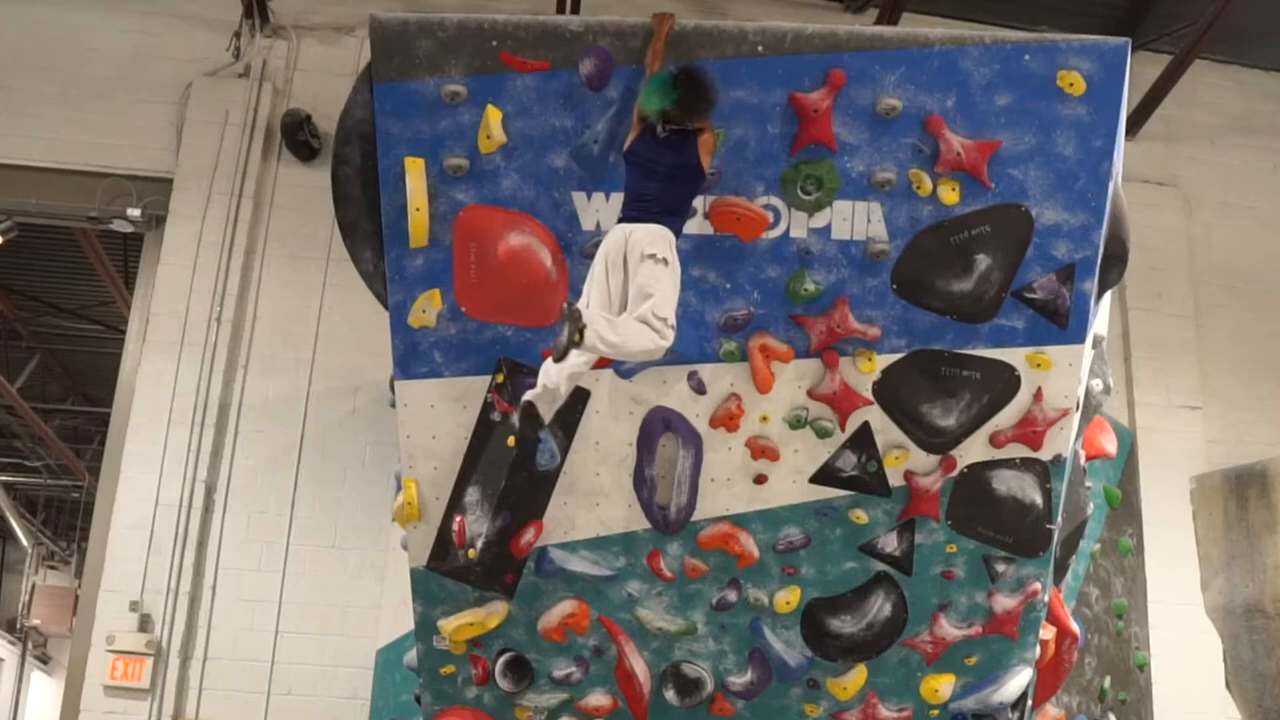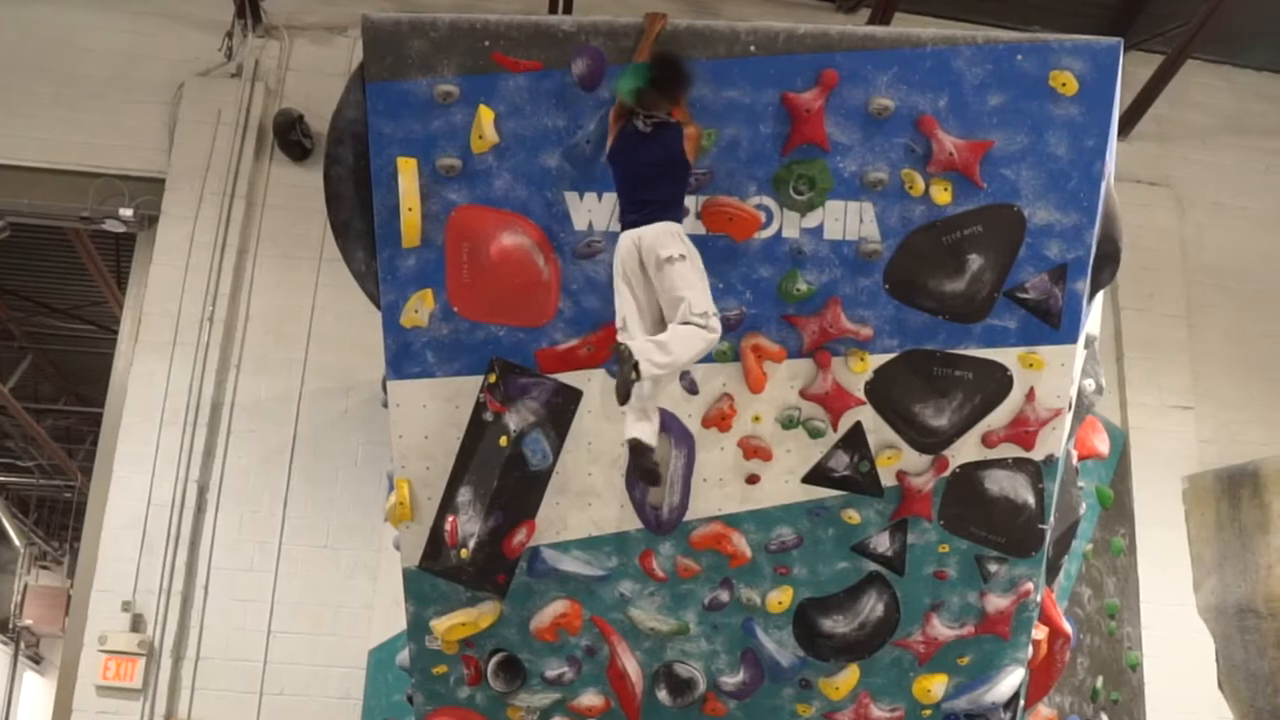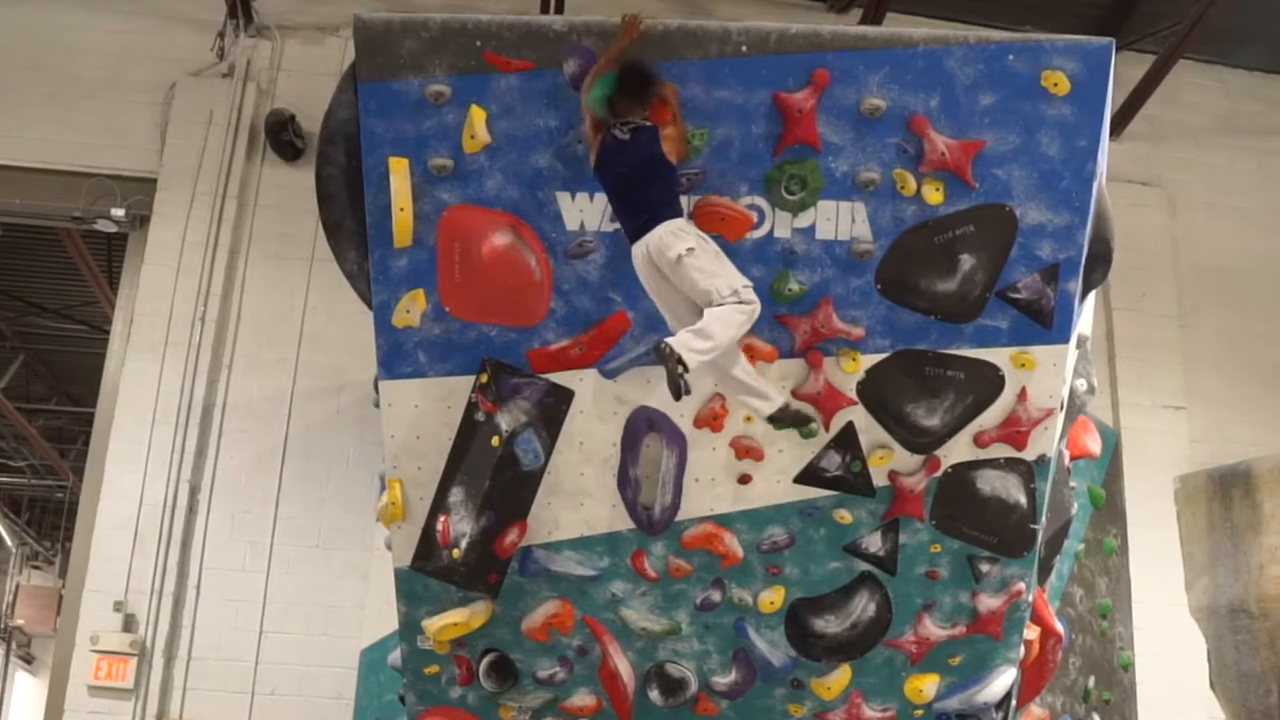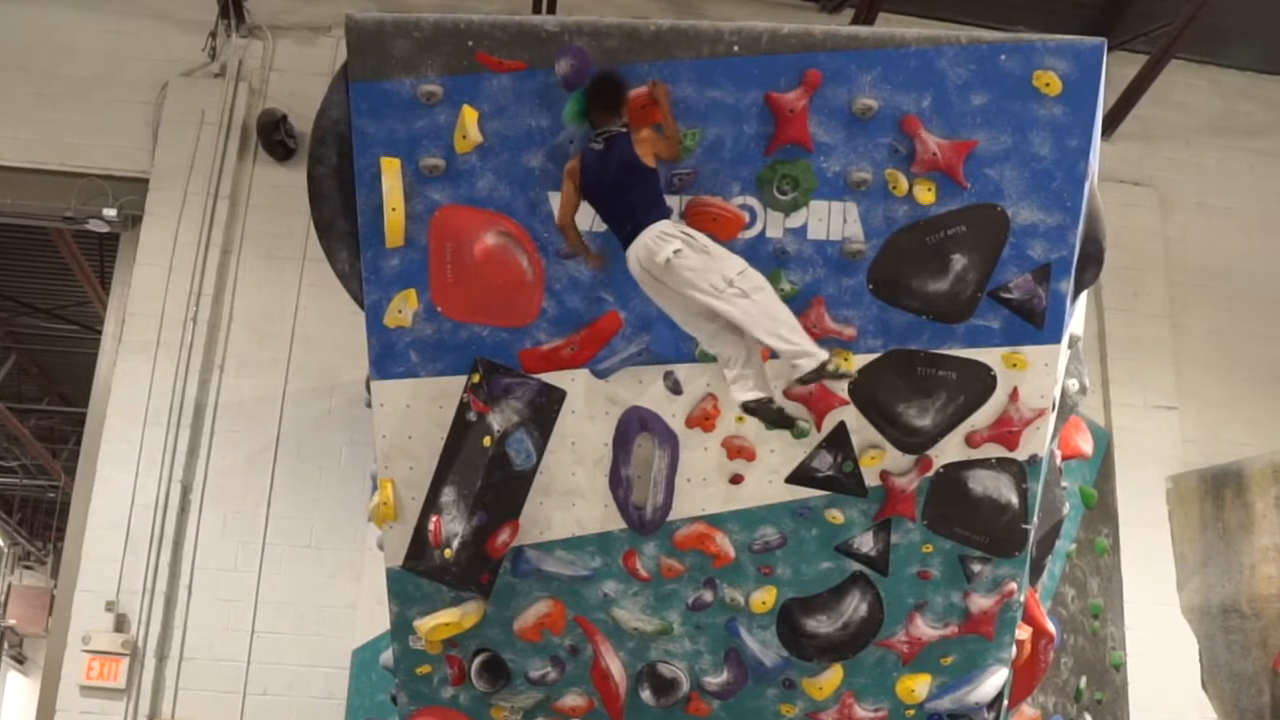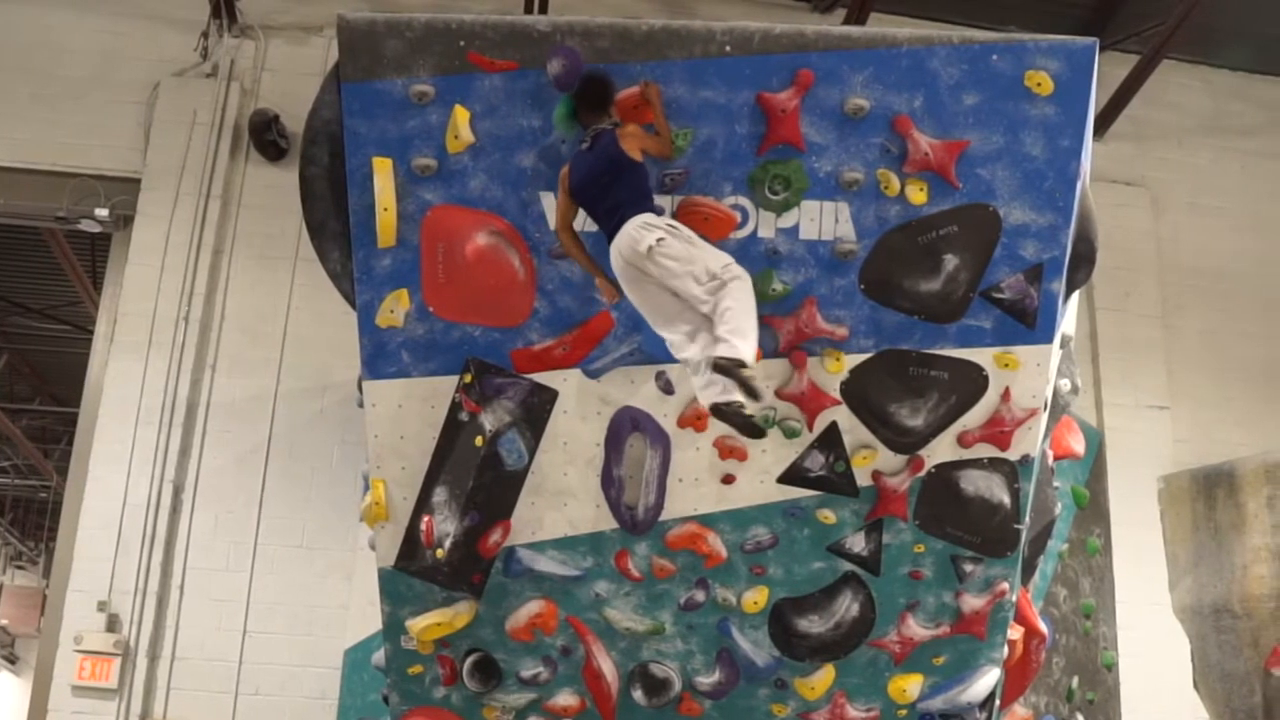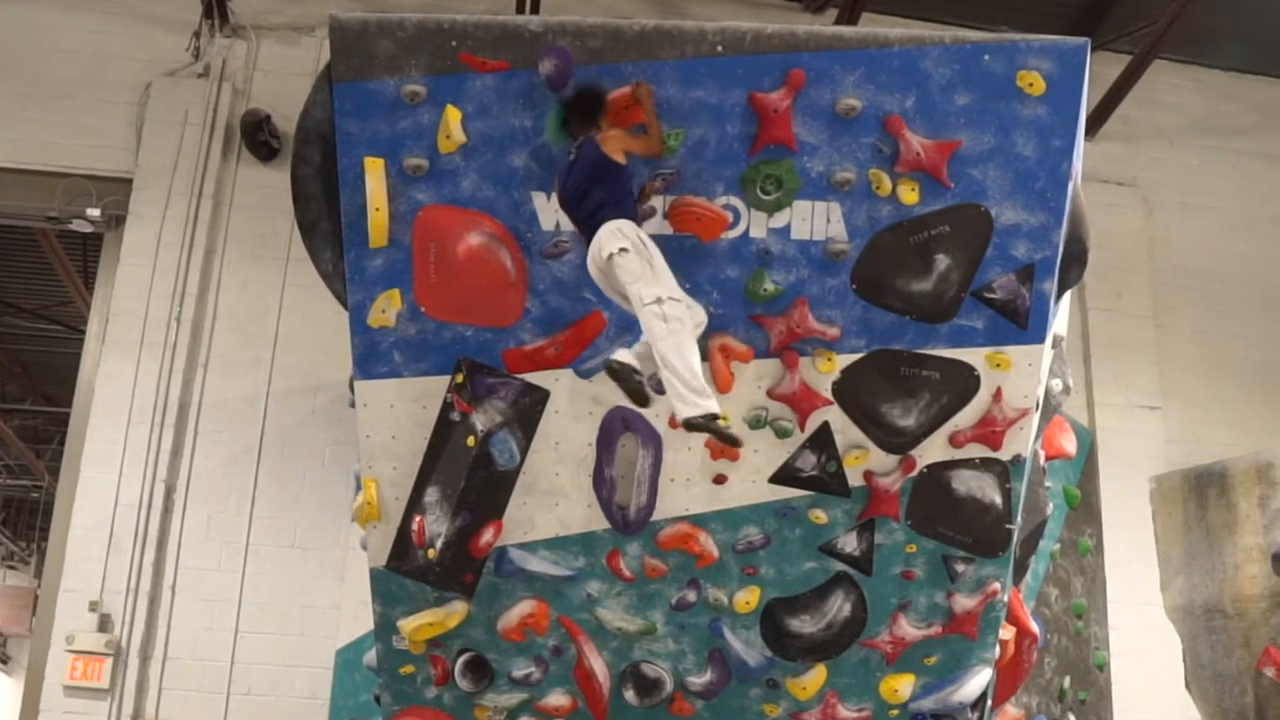
dt=0.5s
person 1, frame 1
left shoulder: (640, 130)
right shoulder: (703, 141)
left elbow: (649, 78)
left wrist: (659, 34)
right wrist: (696, 109)
left hip: (618, 235)
right hip: (656, 238)
left knee: (593, 329)
right knee: (654, 333)
left ankle: (540, 398)
right ankle: (584, 326)
person 1, frame 2
left shoulder: (618, 127)
right shoulder: (685, 134)
left elbow: (632, 81)
left wrist: (649, 35)
right wrist: (679, 110)
left hip: (627, 242)
right hip: (665, 235)
left knee: (639, 342)
right knee: (701, 327)
left ankle: (639, 436)
right ankle: (637, 357)
person 1, frame 3
left shoulder: (598, 141)
right shoulder: (665, 136)
left elbow: (590, 90)
left wrist: (620, 45)
right wrist: (674, 106)
left hip: (640, 252)
right hip: (672, 237)
left knee: (709, 331)
right knee: (742, 302)
left ankle: (772, 404)
right ankle: (682, 351)
person 1, frame 4
left shoulder: (576, 167)
right shoulder: (641, 139)
left elbow: (565, 223)
right elbow: (673, 149)
left wrist: (588, 254)
right wrist: (664, 105)
left hip: (638, 257)
right hip: (664, 238)
left knee: (720, 328)
right knee: (748, 287)
left ankle: (753, 393)
right ankle: (810, 360)
person 1, frame 5
left shoulder: (570, 171)
right shoulder: (627, 134)
left elbow: (563, 231)
right elbow: (666, 149)
left wrist: (598, 276)
right wrist: (656, 106)
left hip: (619, 251)
right hip: (646, 230)
left knee: (690, 329)
right knee: (731, 280)
left ankle: (724, 399)
right ankle: (733, 355)
person 1, frame 6
left shoulder: (565, 179)
right shoulder: (610, 139)
right elbow: (655, 145)
left wrist: (635, 201)
right wrist: (646, 105)
left hip: (597, 255)
right hip: (620, 238)
left knee: (690, 316)
right knee: (669, 318)
left ankle: (630, 362)
right ankle: (698, 409)
